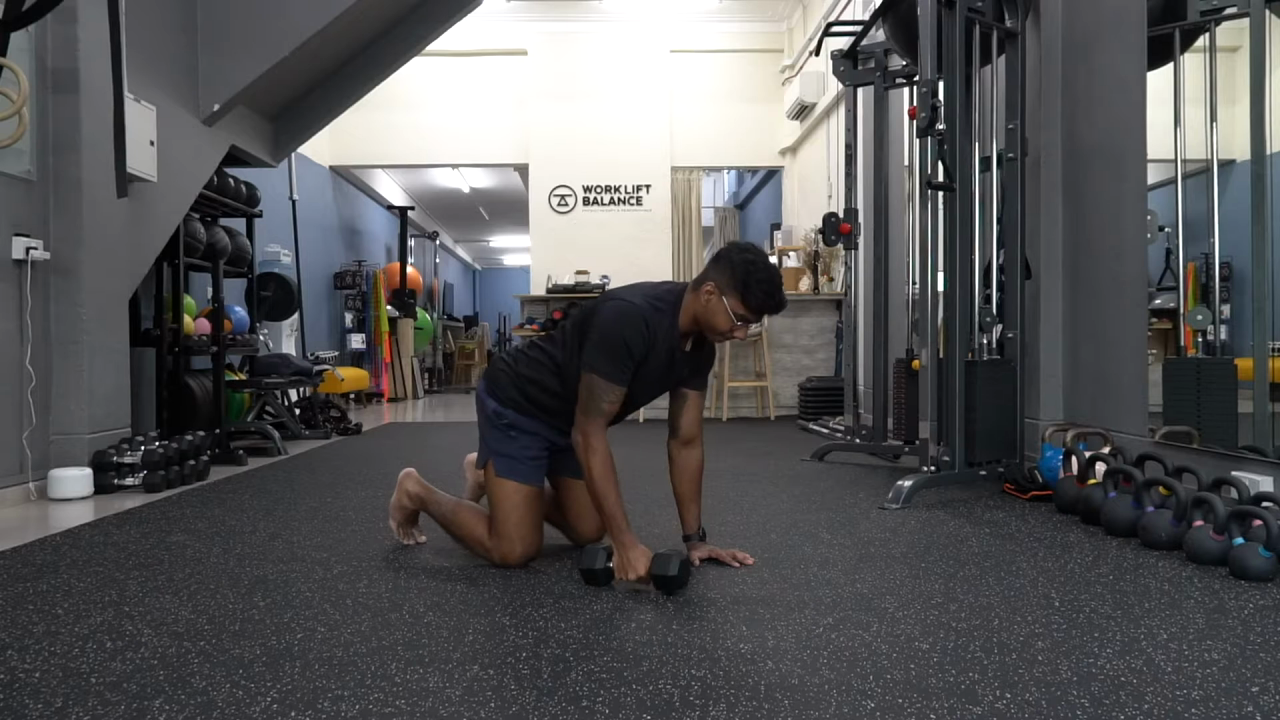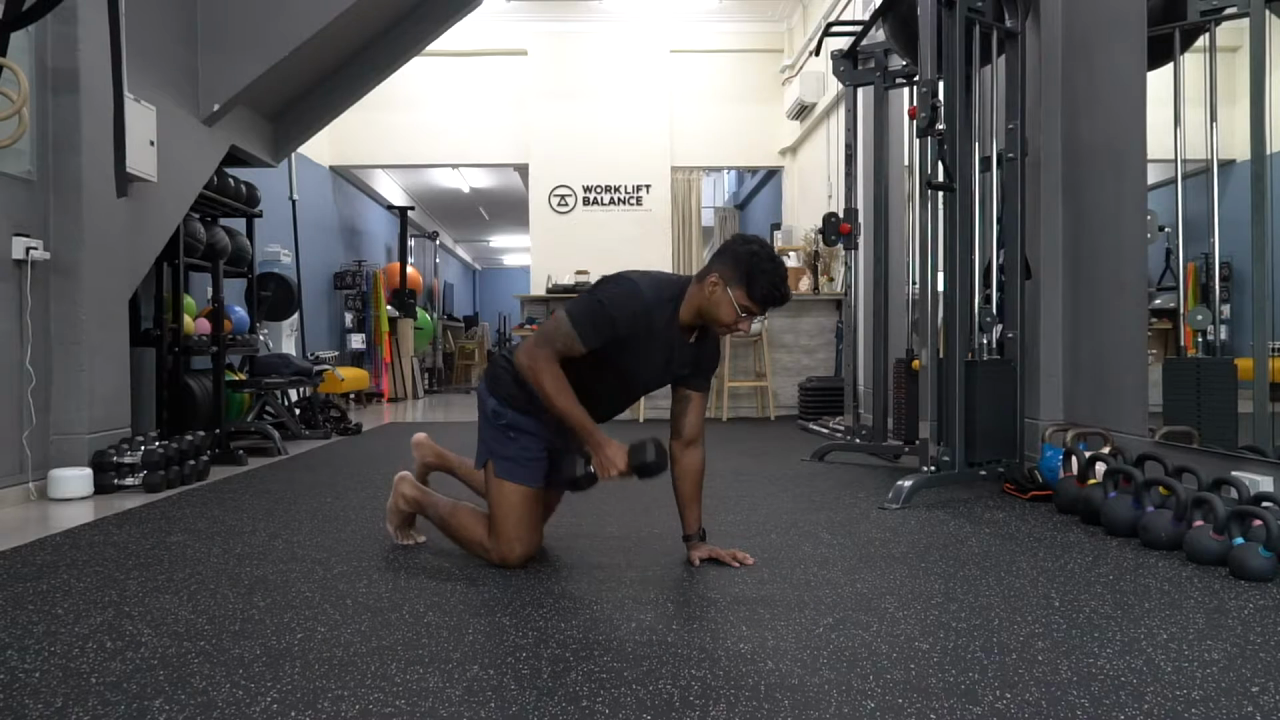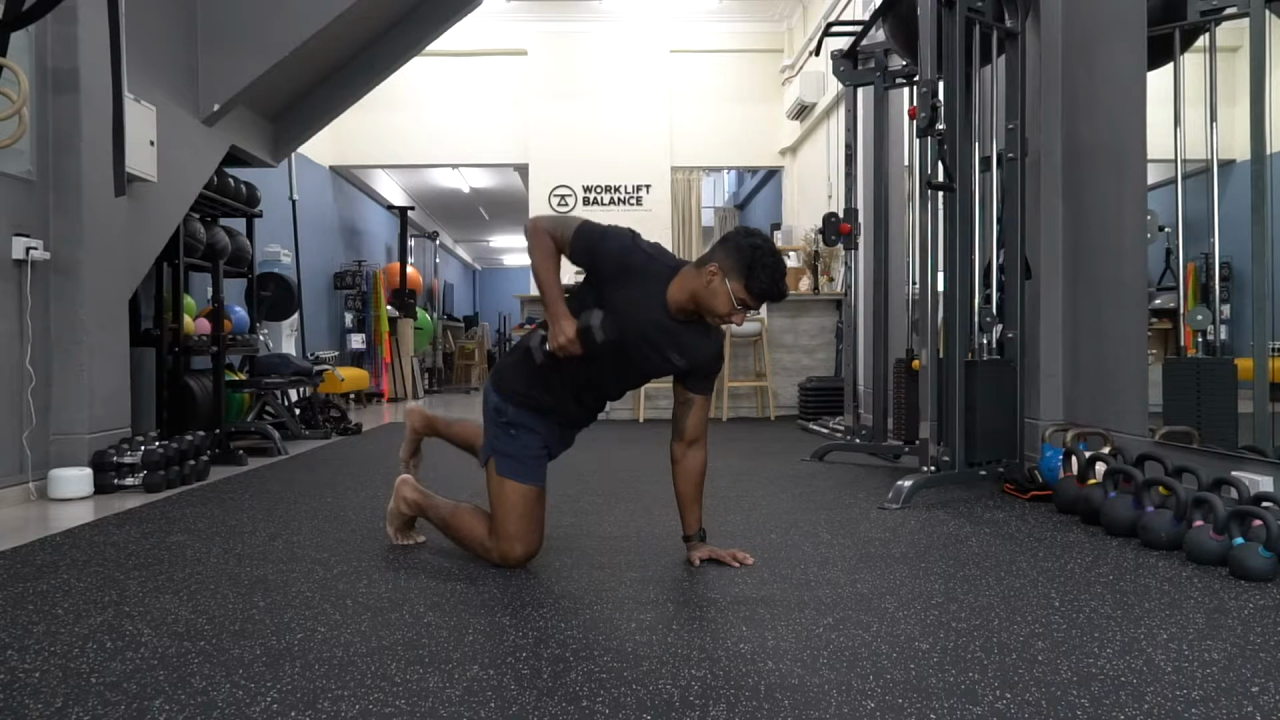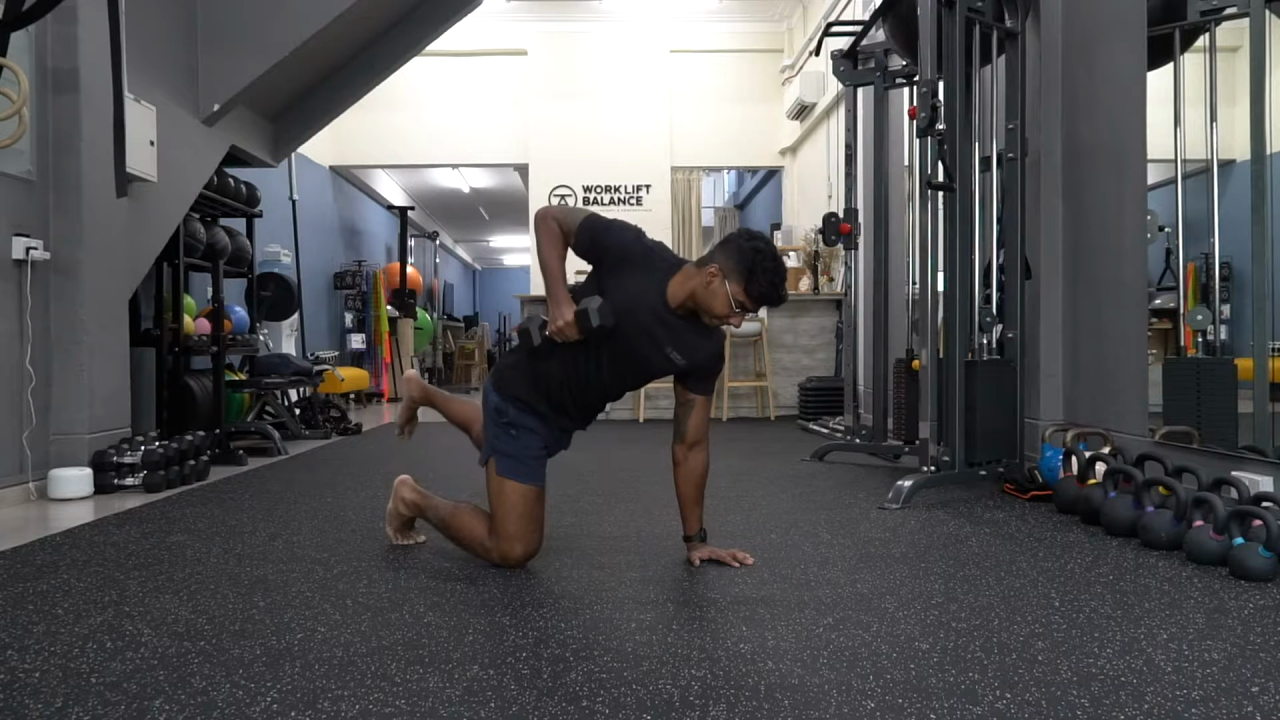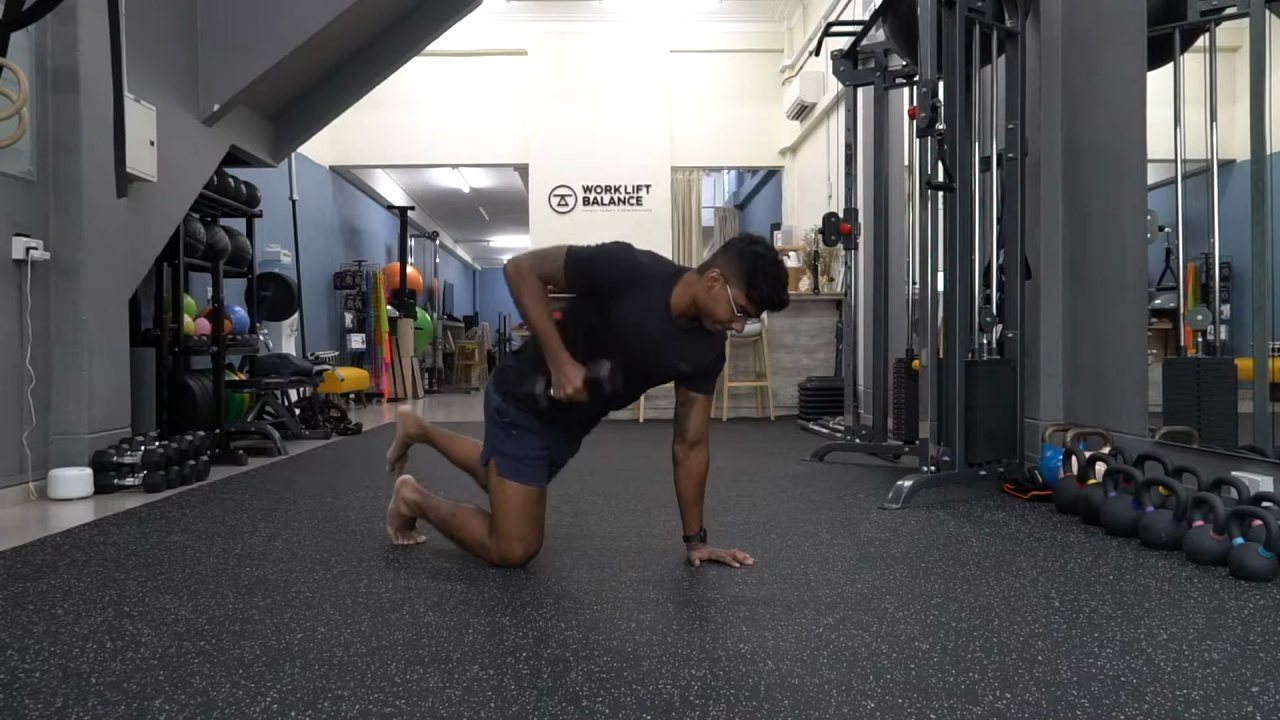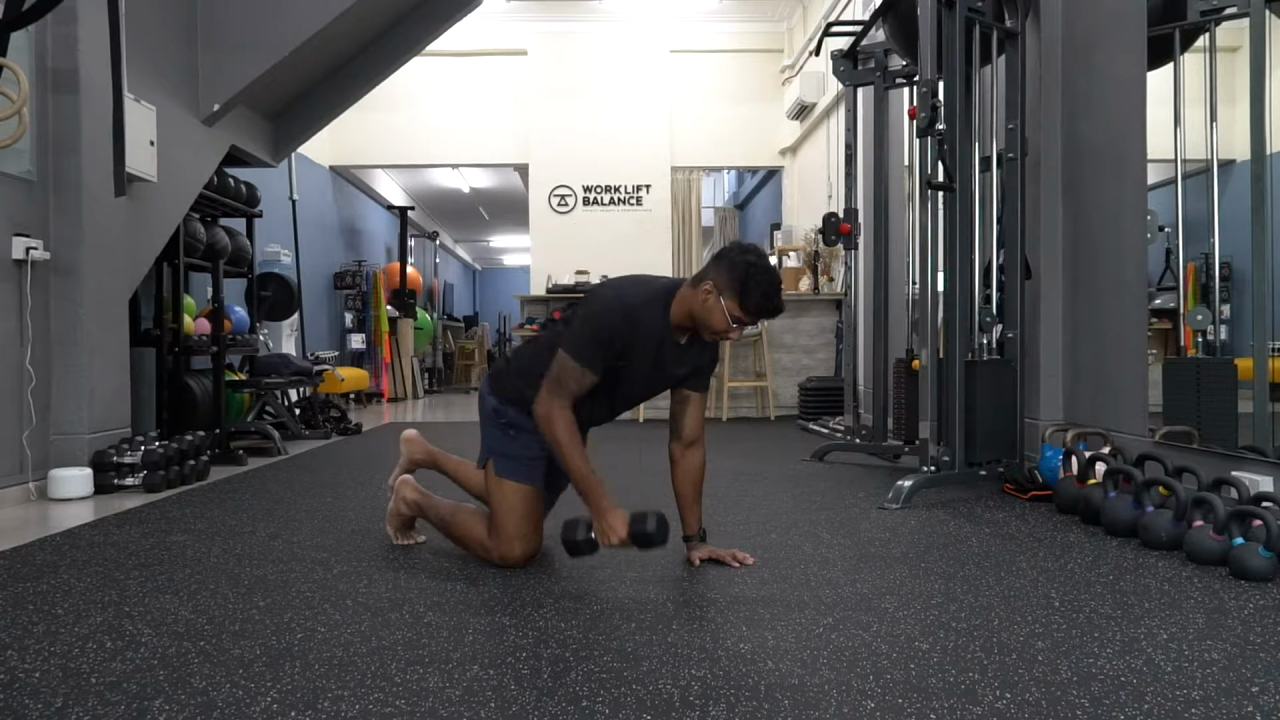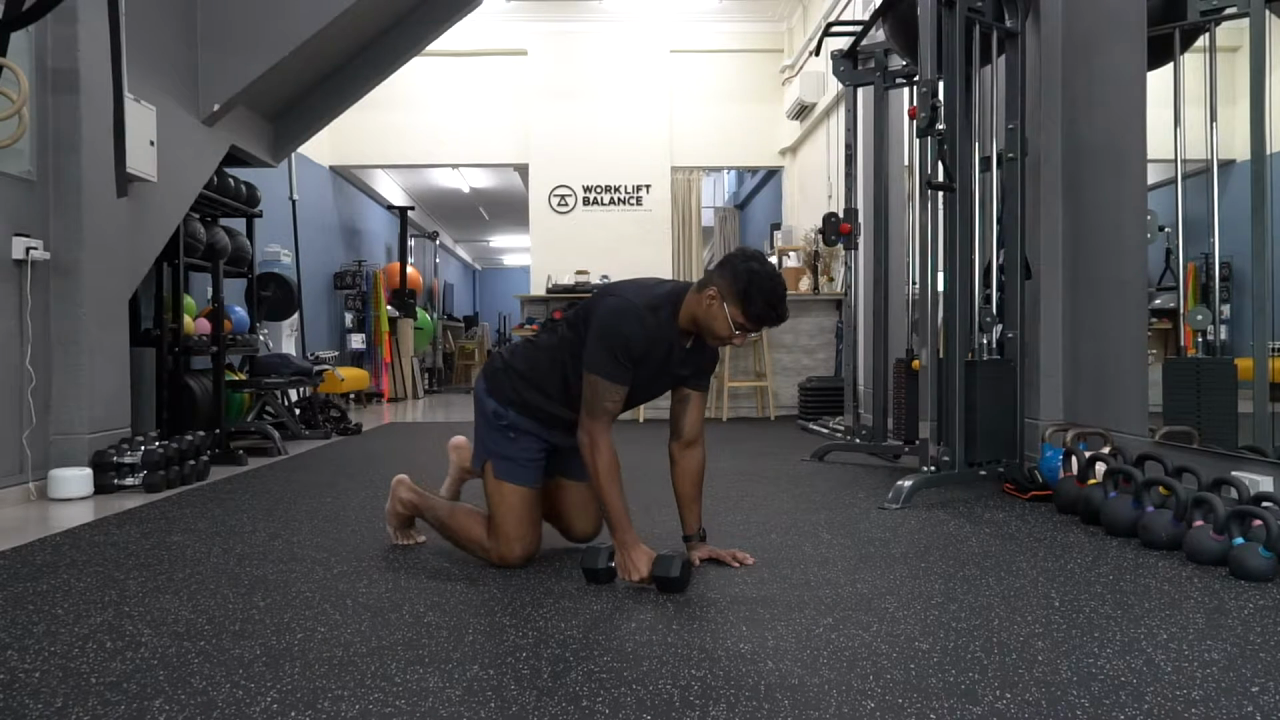
dt=0.5s
person 1, frame 1
left shoulder: (700, 346)
right shoulder: (629, 318)
left elbow: (685, 441)
right elbow: (589, 434)
left wrist: (694, 538)
right wrist: (626, 542)
left hip: (567, 415)
right hip: (515, 404)
left knee: (589, 533)
right knee: (513, 551)
left ankle: (489, 473)
right ankle: (416, 492)
person 1, frame 2
left shoulder: (704, 348)
right shoulder: (634, 299)
left elbow: (686, 441)
right elbow: (532, 356)
left wrist: (694, 538)
right wrist: (596, 442)
left hip: (567, 414)
right hip: (517, 402)
left knee: (533, 516)
right knee: (513, 550)
left ankle: (433, 455)
right ankle: (412, 495)
person 1, frame 3
left shoulder: (705, 346)
right shoulder: (630, 260)
left elbow: (688, 443)
right elbow: (540, 230)
left wrist: (695, 539)
right wrist: (558, 316)
left hip: (570, 414)
right hip: (523, 396)
left knee: (512, 466)
right knee: (513, 550)
left ankle: (425, 422)
right ankle: (414, 498)
person 1, frame 4
left shoulder: (705, 348)
right shoulder: (632, 253)
left elbow: (690, 444)
right elbow: (549, 218)
left wrist: (695, 539)
right wrist: (559, 301)
left hip: (570, 414)
right hip: (523, 394)
left knee: (503, 449)
right knee: (512, 550)
left ankle: (423, 392)
right ankle: (413, 499)
person 1, frame 5
left shoulder: (708, 349)
right shoulder: (629, 272)
left elbow: (690, 444)
right elbow: (521, 269)
left wrist: (695, 539)
right wrist: (560, 360)
left hip: (573, 419)
right hip: (524, 399)
left knee: (504, 483)
right knee: (513, 549)
left ankle: (419, 428)
right ankle: (414, 499)
person 1, frame 6
left shoulder: (702, 348)
right shoulder: (621, 308)
left elbow: (687, 443)
right elbow: (550, 406)
left wrist: (695, 538)
right wrist: (603, 509)
left hip: (565, 420)
right hip: (518, 403)
left knee: (523, 513)
right knee: (514, 549)
left ankle: (423, 453)
right ankle: (414, 498)
person 1, frame 7
left shoulder: (702, 346)
right shoulder: (629, 315)
left elbow: (686, 442)
right elbow: (594, 434)
left wrist: (695, 540)
right wrist: (627, 543)
left hip: (566, 414)
right hip: (514, 401)
left knee: (582, 528)
right knee: (513, 550)
left ankle: (472, 460)
right ankle: (410, 497)
